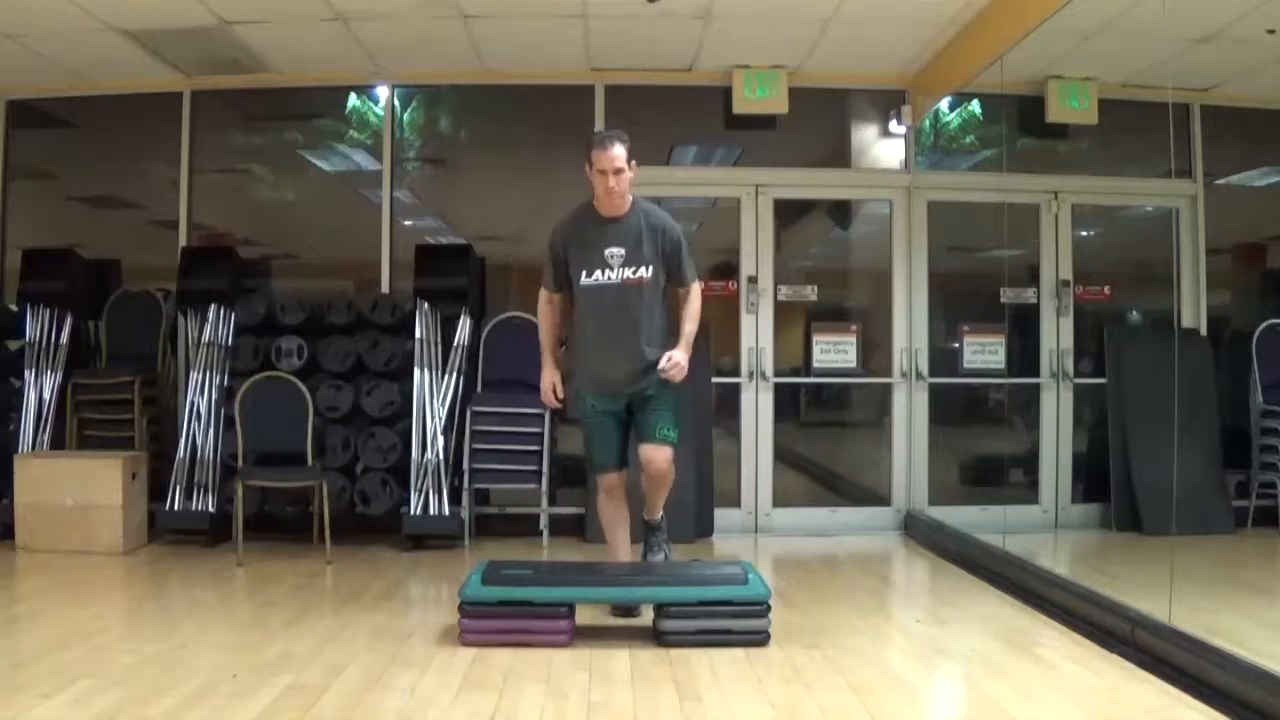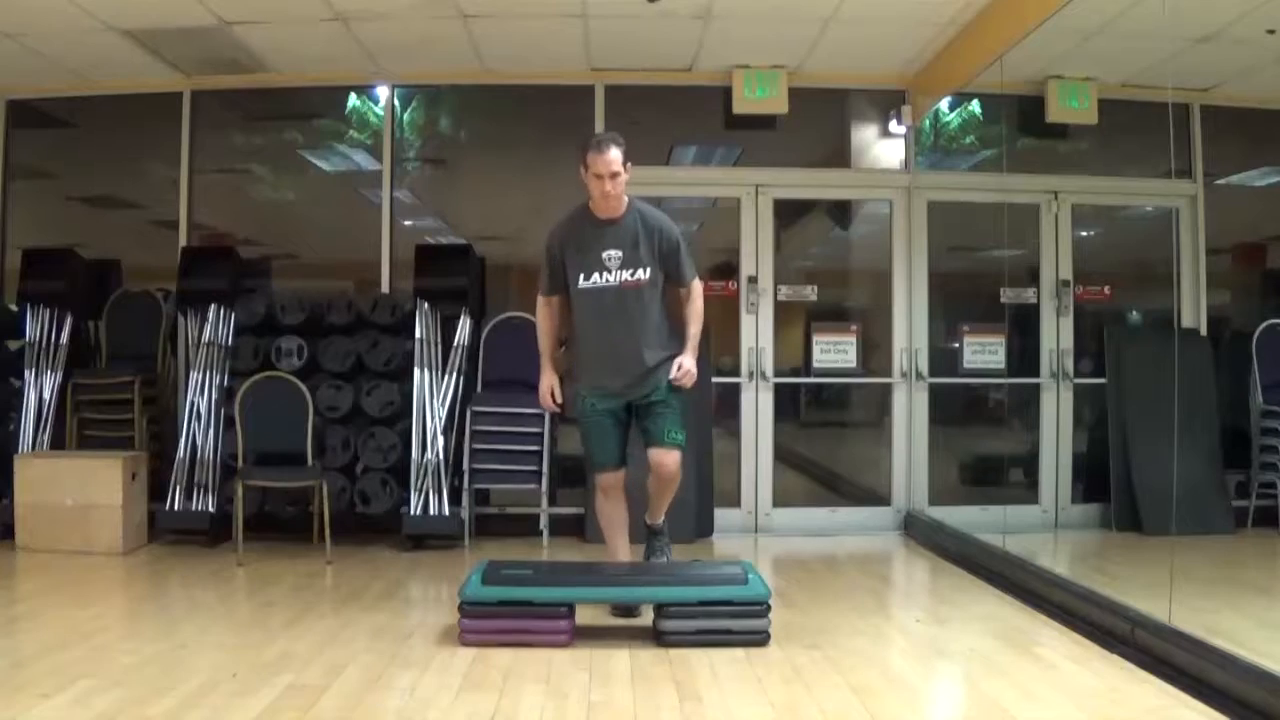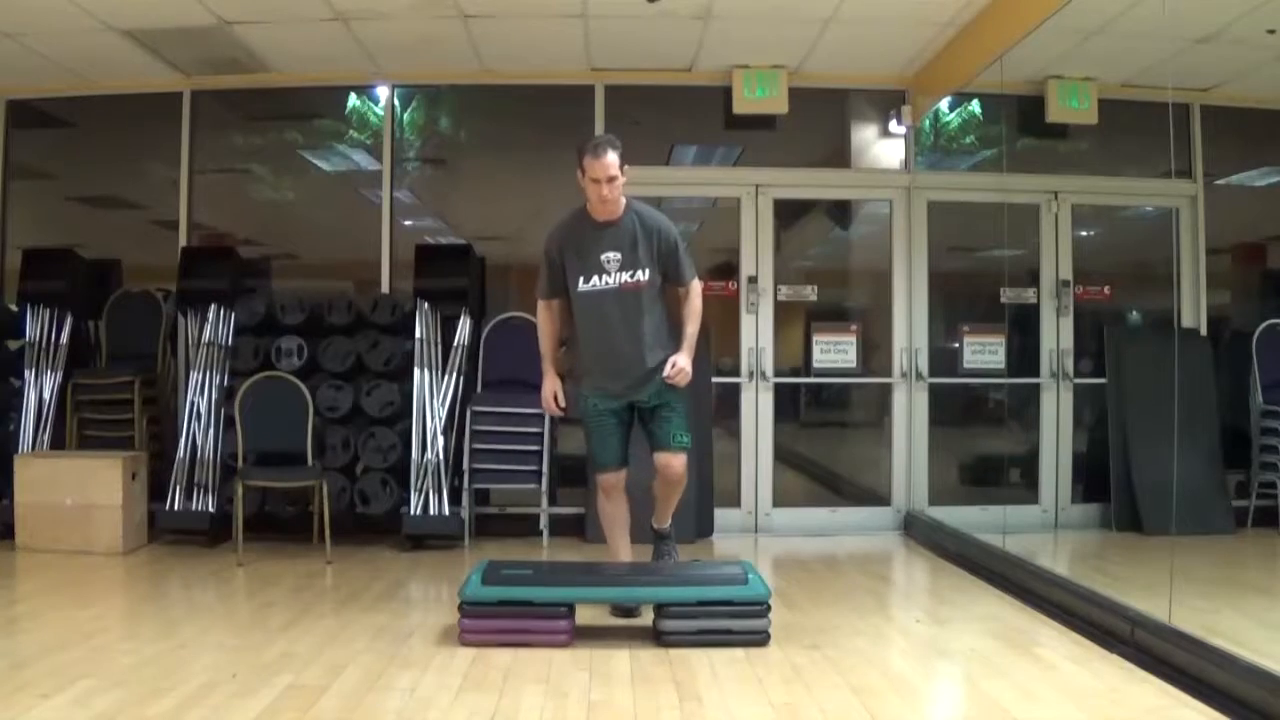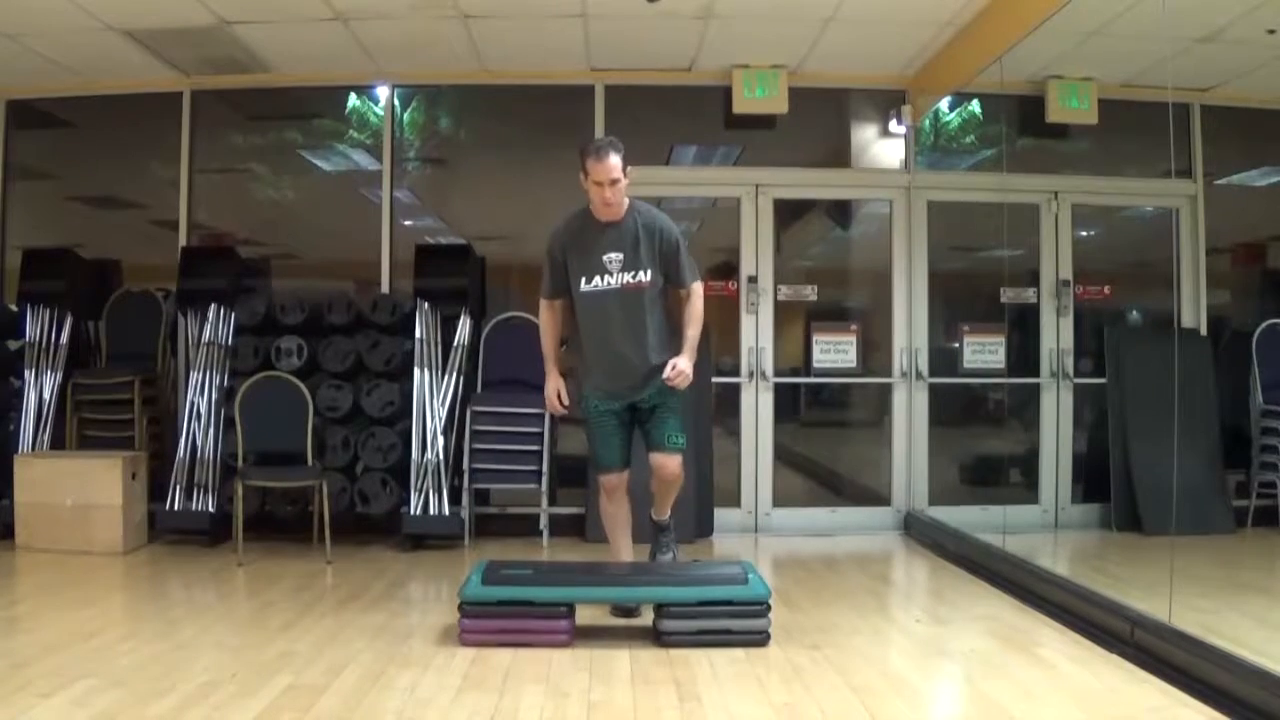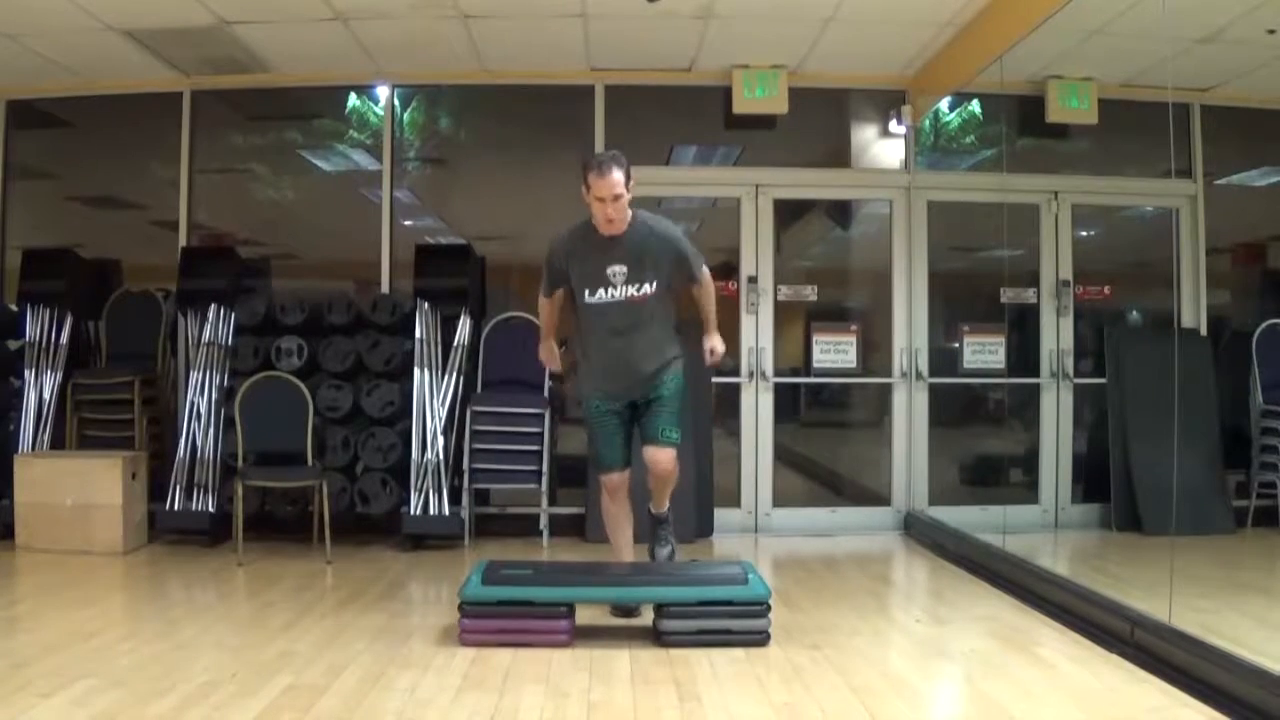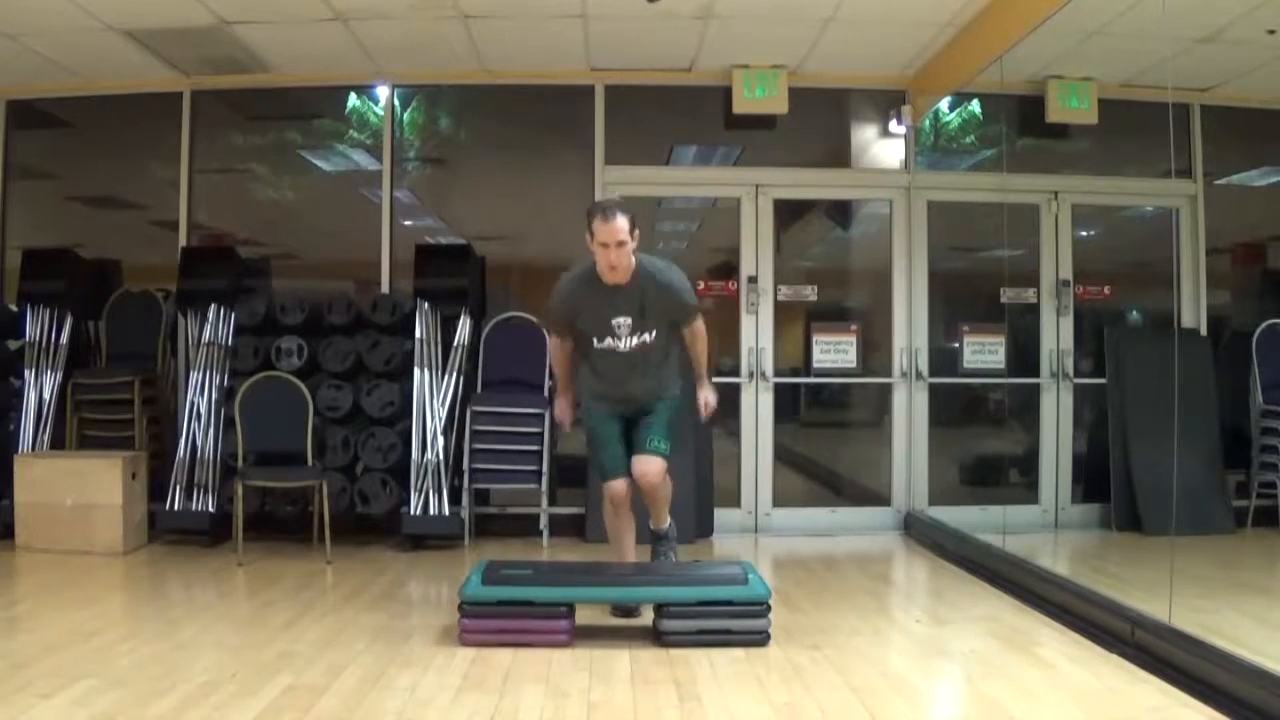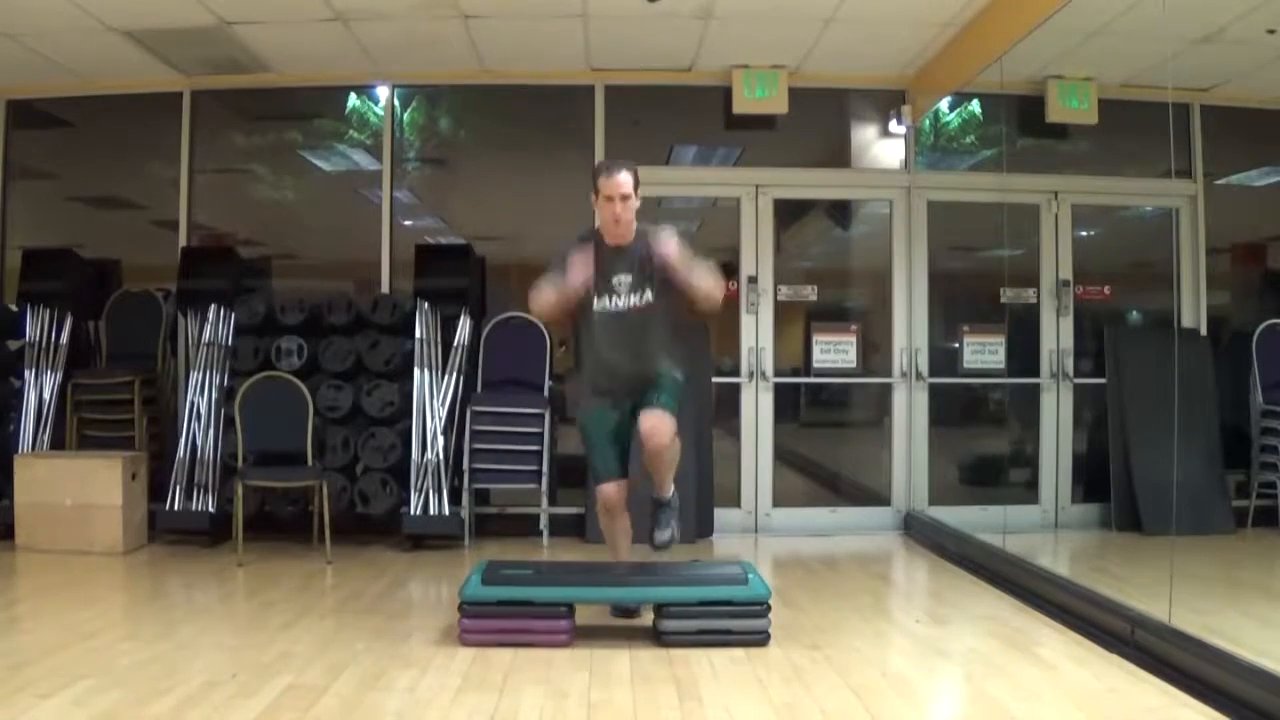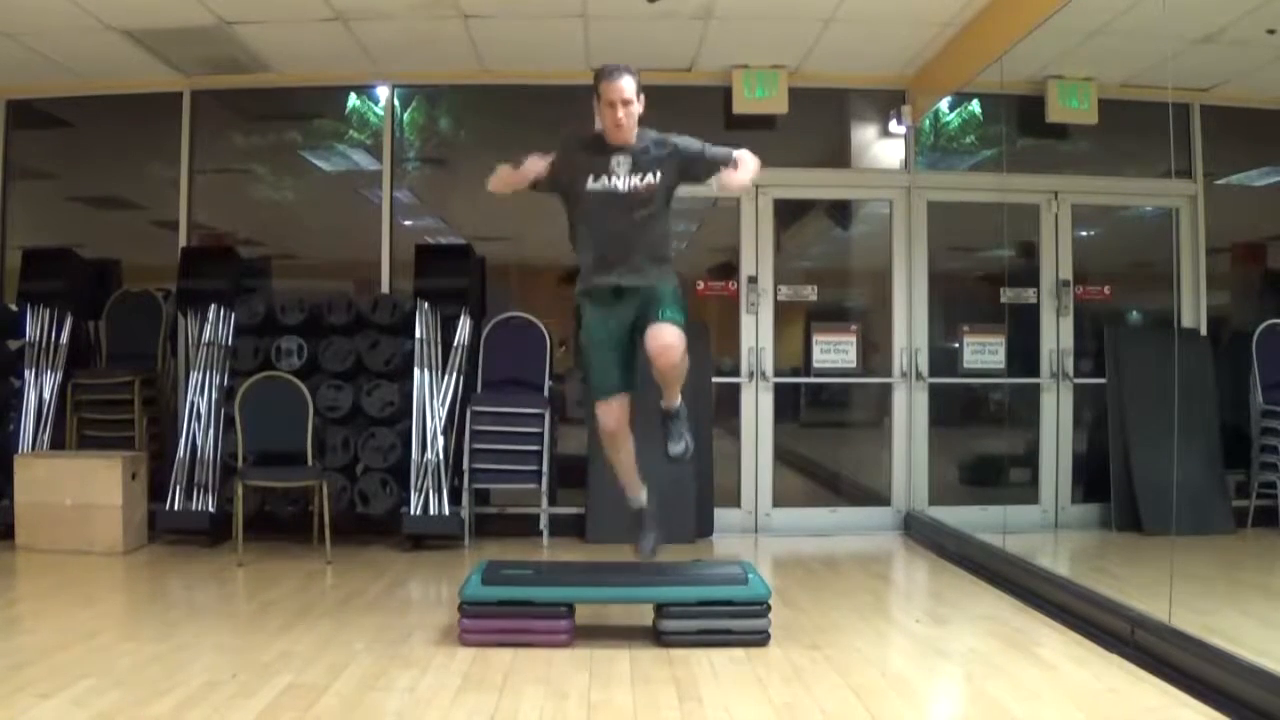
dt=0.2s
person 1, frame 1
left shoulder: (661, 226)
right shoulder: (568, 232)
left elbow: (690, 290)
right elbow: (551, 298)
left wrist: (683, 346)
right wrist: (549, 363)
left hip: (652, 372)
right hip: (594, 380)
left knee: (656, 459)
right knee: (610, 481)
left ankle: (655, 521)
person 1, frame 2
left shoulder: (657, 226)
right shoulder: (565, 234)
left elbow: (691, 289)
right elbow: (549, 302)
left wrist: (690, 350)
right wrist: (547, 367)
left hip: (655, 372)
right hip: (595, 382)
left knee: (667, 463)
right knee: (608, 480)
left ankle: (656, 525)
person 1, frame 3
left shoulder: (655, 227)
right shoulder: (563, 238)
left elbow: (690, 289)
right elbow: (549, 306)
left wrist: (686, 349)
right wrist: (549, 372)
left hip: (657, 374)
right hip: (599, 383)
left knee: (673, 466)
right knee: (610, 481)
left ankle: (662, 529)
person 1, frame 4
left shoulder: (658, 227)
right shoulder: (565, 237)
left elbow: (692, 291)
right elbow: (551, 306)
left wrist: (687, 353)
right wrist: (552, 371)
left hip: (657, 375)
right hip: (600, 383)
left knee: (669, 468)
right knee: (612, 483)
left ankle: (661, 522)
person 1, frame 5
left shoulder: (664, 237)
right shoulder: (568, 248)
left elbow: (701, 280)
right elbow: (550, 296)
left wrist: (712, 331)
right wrist: (547, 341)
left hip: (660, 371)
right hip: (601, 383)
left knee: (662, 462)
right knee: (613, 482)
left ankle: (660, 515)
person 1, frame 6
left shoulder: (666, 281)
right shoulder: (571, 290)
left elbow: (693, 324)
right elbow: (560, 341)
left wrist: (703, 382)
right wrist: (563, 392)
left hip: (657, 395)
right hip: (602, 403)
left knee: (649, 472)
right knee: (616, 492)
left ankle: (662, 530)
person 1, frame 7
left shoulder: (662, 251)
right shoulder: (576, 255)
left elbow: (713, 296)
right elbow: (539, 307)
left wrist: (683, 263)
right wrist: (568, 286)
left hip: (657, 378)
right hip: (601, 393)
left knee: (657, 432)
right knee: (609, 494)
left ankle: (665, 496)
person 1, frame 8
left shoulder: (668, 149)
right shoulder: (571, 153)
left elbow: (745, 160)
right elbow: (498, 185)
left wrist: (740, 173)
right wrist: (522, 172)
left hip: (655, 285)
right hip: (600, 296)
left knee: (666, 347)
right knee: (611, 419)
left ankle: (672, 407)
right ankle: (639, 503)
